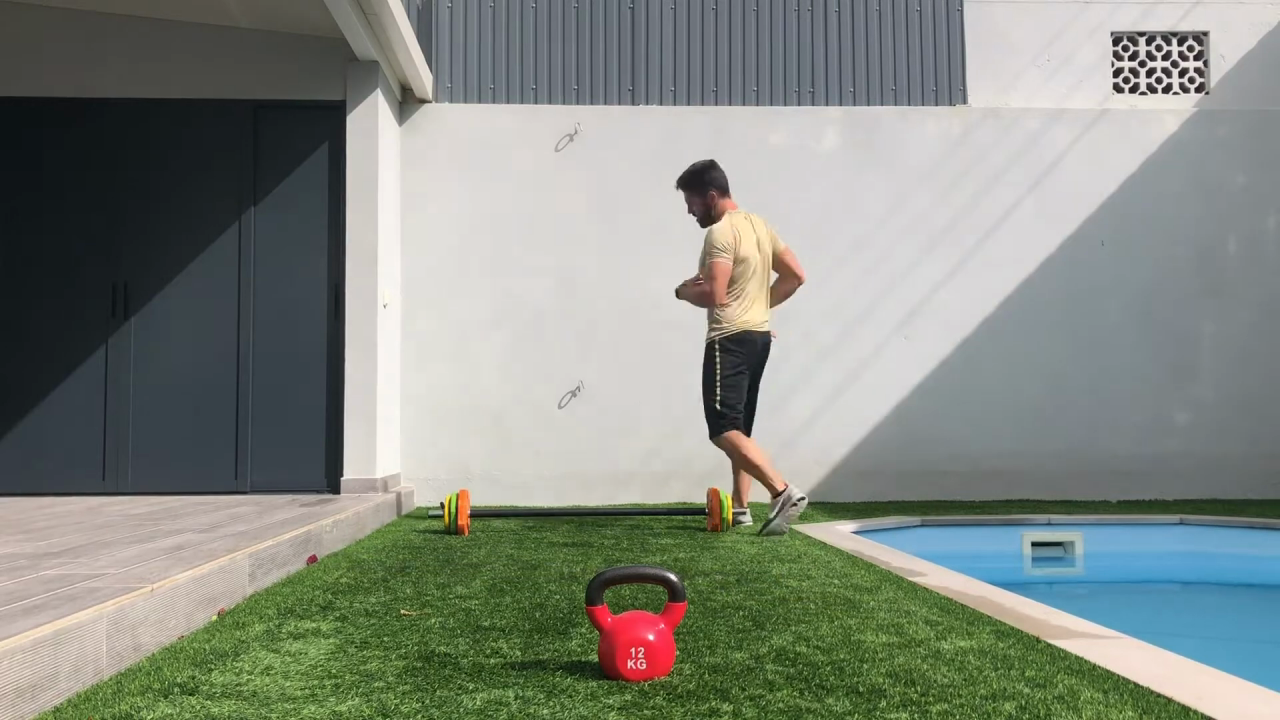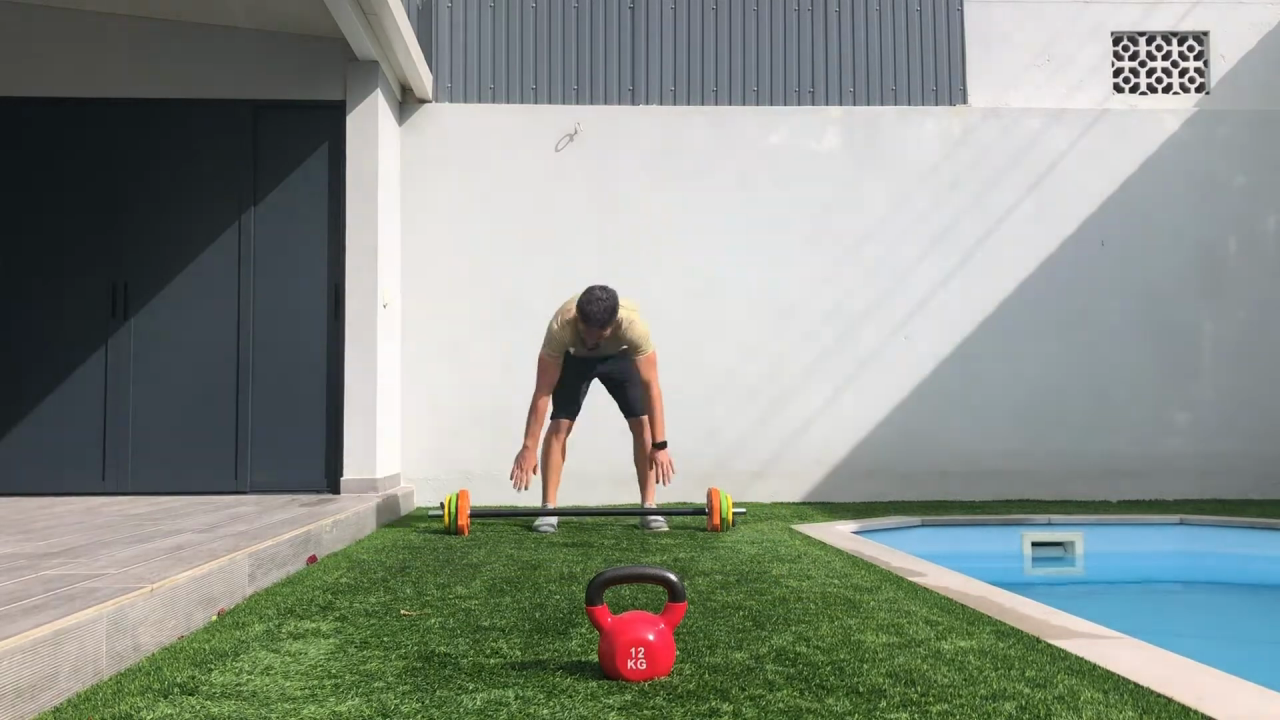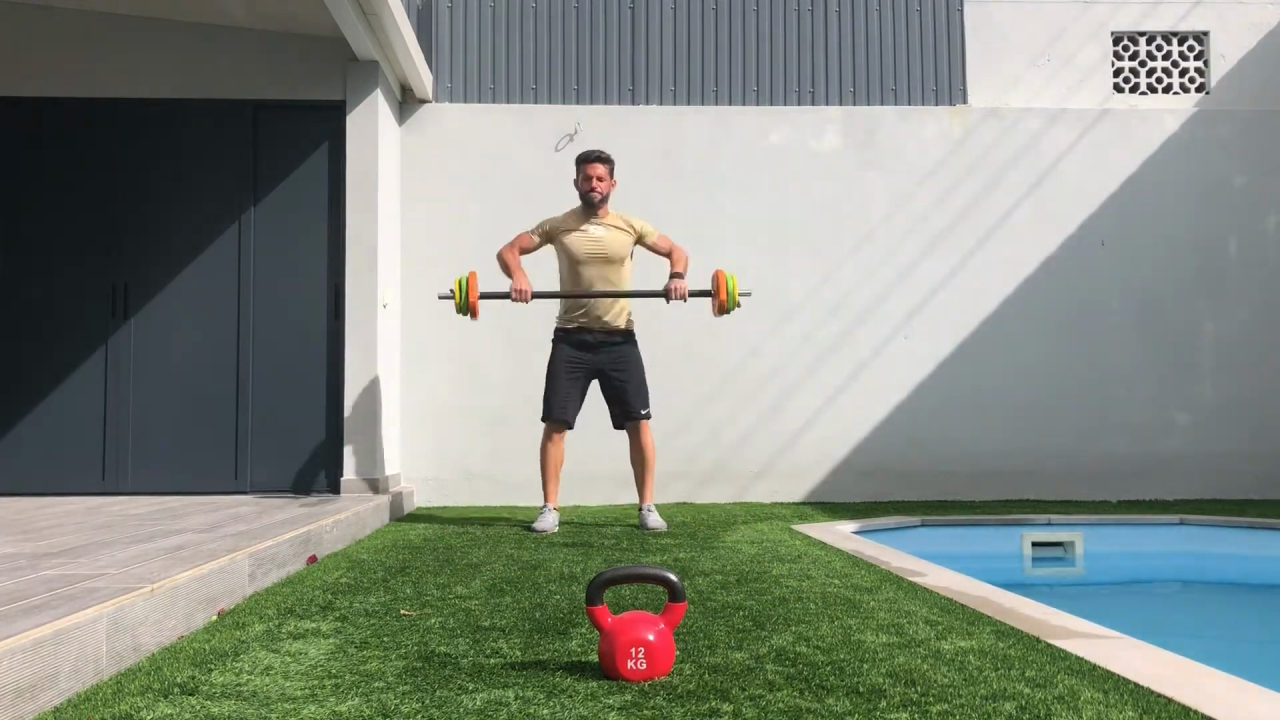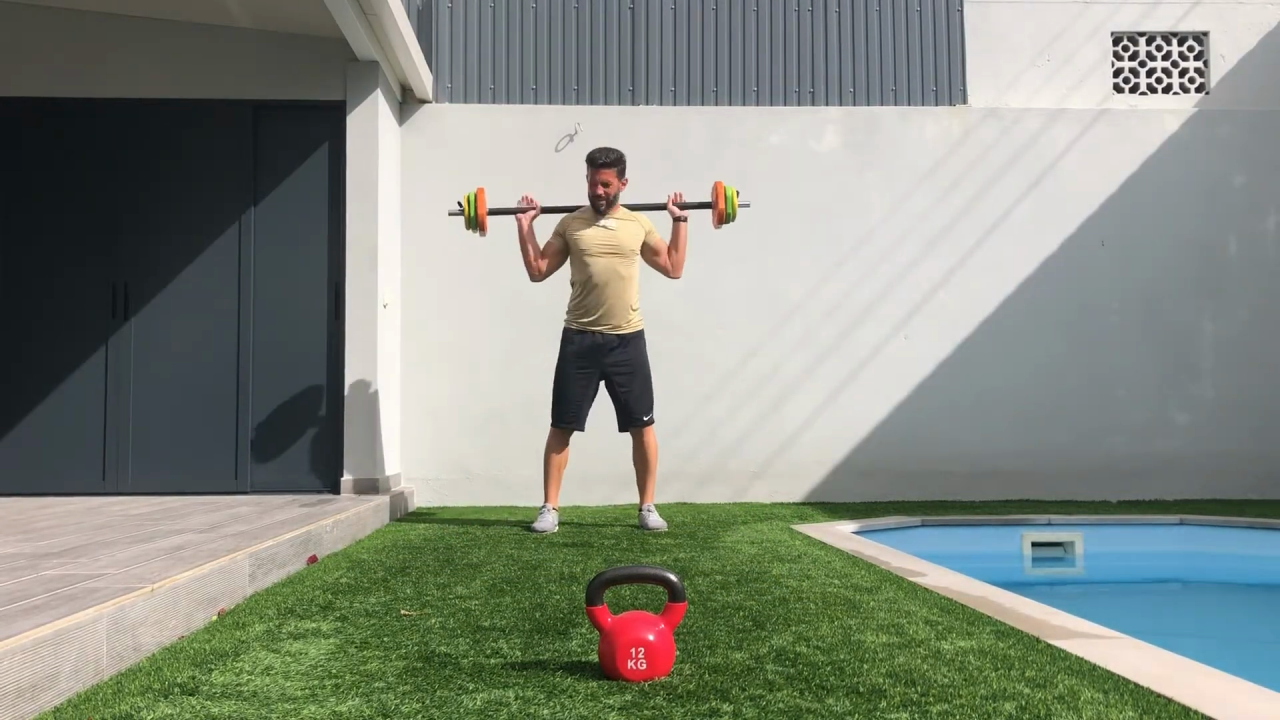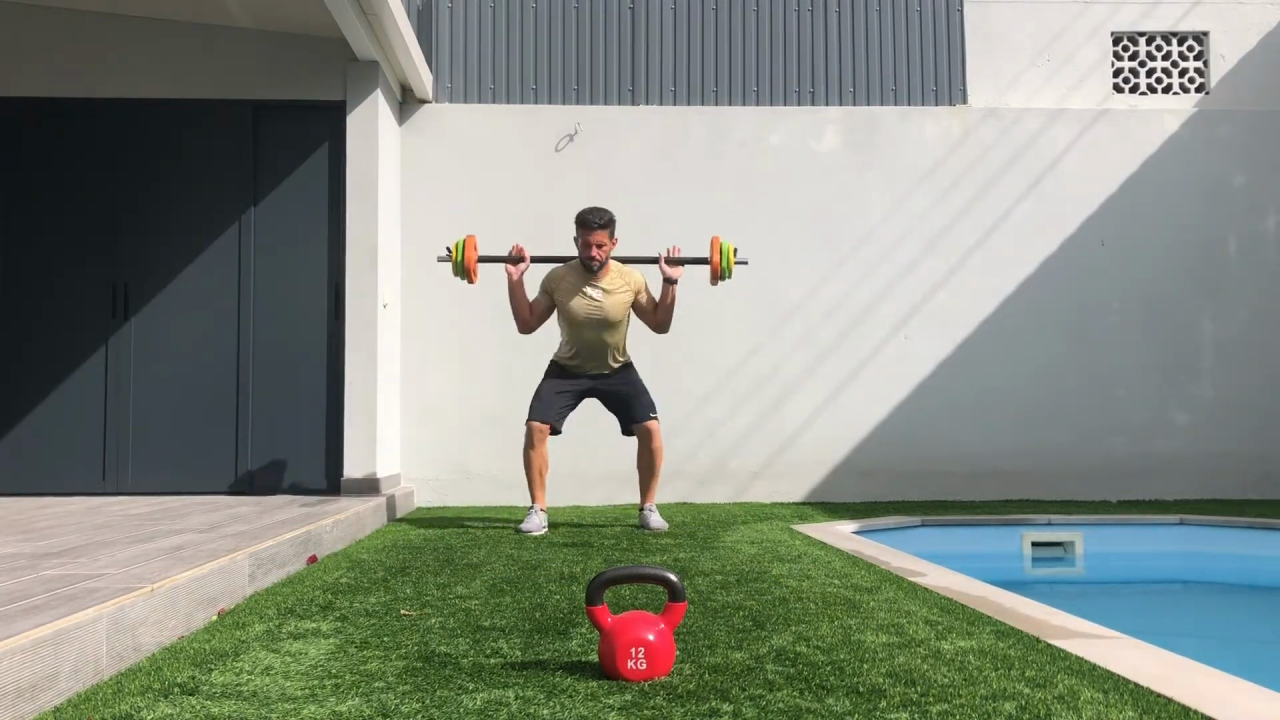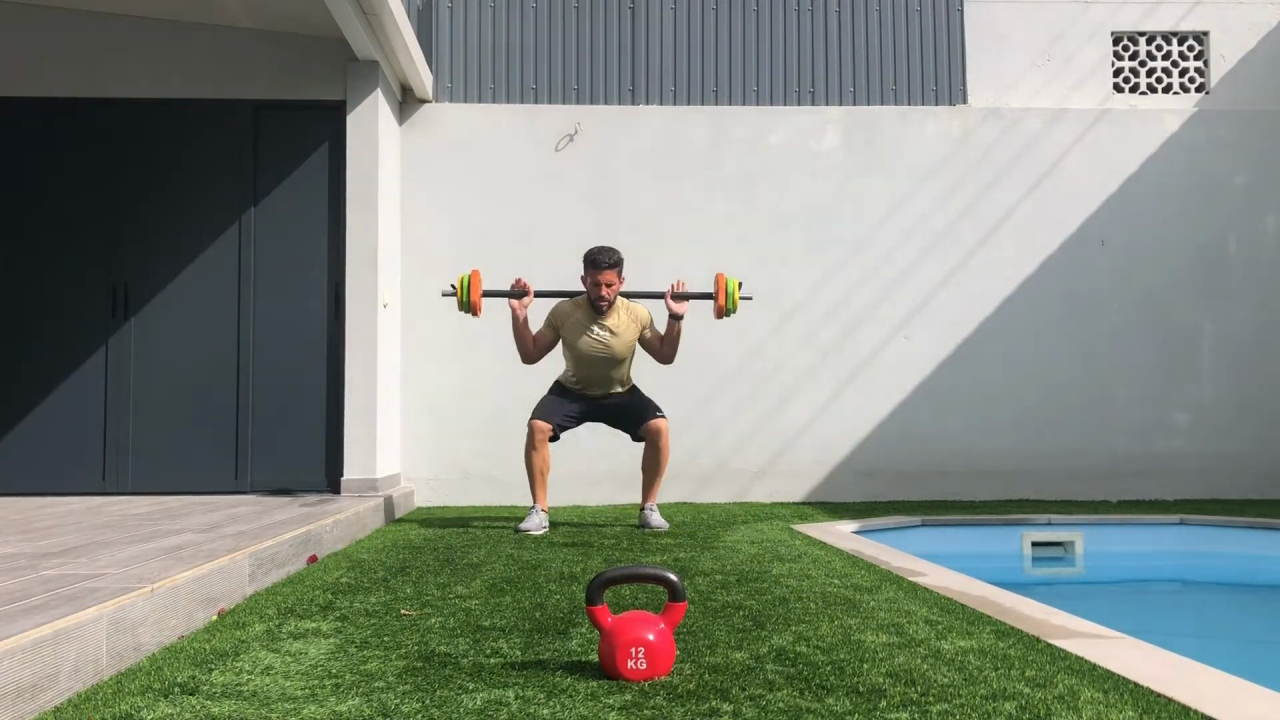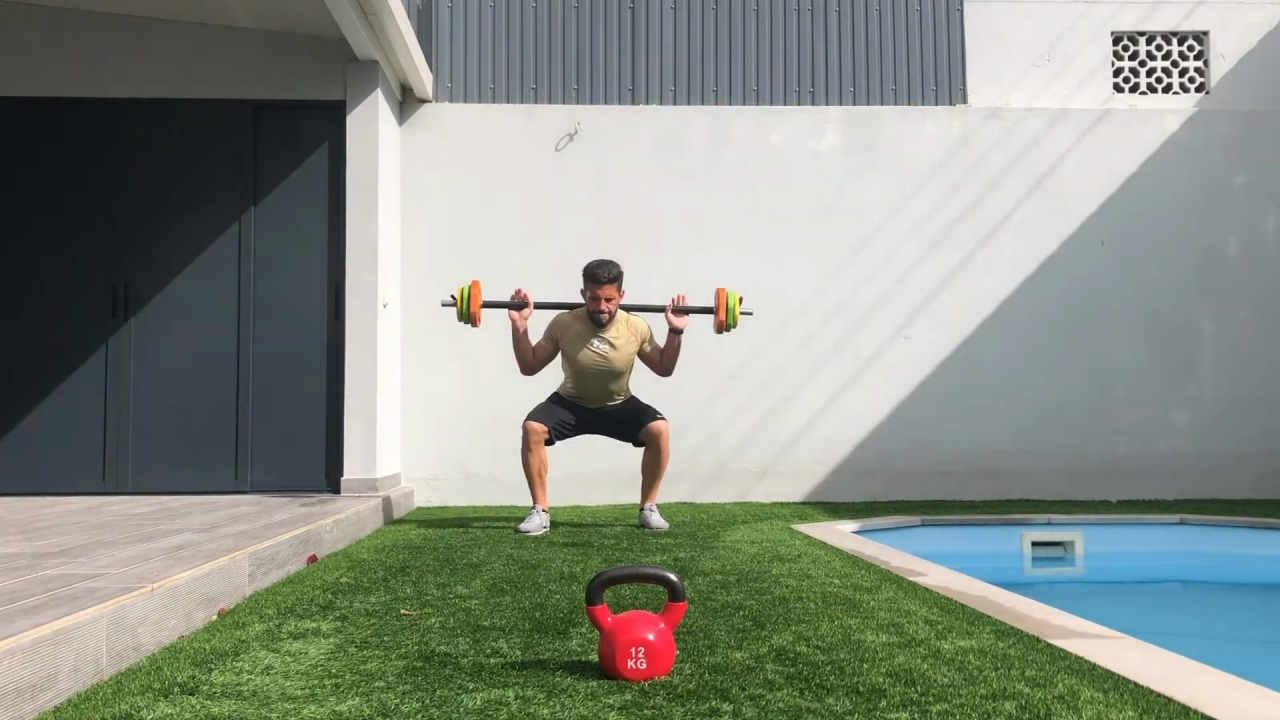
dt=0.7s
person 1, frame 1
left shoulder: (719, 233)
right shoulder: (757, 225)
left elbow: (715, 295)
right elbow: (796, 275)
left wrist: (684, 291)
left hip: (730, 341)
right hip: (757, 337)
left knee: (726, 431)
right knee: (740, 426)
left ankle: (782, 492)
right ankle: (740, 508)
person 1, frame 2
left shoulder: (631, 322)
right shoulder: (562, 324)
left elbow: (650, 384)
right elbow: (542, 393)
left wrist: (660, 446)
right wrist: (528, 447)
left hip: (618, 353)
right hip: (572, 354)
left knee: (640, 420)
right knee: (560, 424)
left ankle: (648, 506)
right ankle: (549, 509)
person 1, frame 3
left shoulder: (629, 225)
right shoulder: (558, 225)
left elbow: (677, 252)
right elbow: (507, 252)
left wrist: (677, 277)
right wrist: (517, 280)
left hip: (618, 339)
right hip: (570, 340)
left knee: (639, 423)
right knee: (555, 424)
left ankle: (647, 508)
right ankle: (550, 508)
person 1, frame 4
left shoulder: (640, 224)
right shoulder: (570, 224)
left elbow: (674, 268)
right elbow: (537, 271)
left wrist: (679, 220)
right wrist: (525, 224)
left hip: (627, 339)
right hip: (579, 339)
left knee: (642, 426)
right knee: (561, 427)
left ankle: (647, 507)
right ankle: (549, 508)
person 1, frame 5
left shoulder: (630, 279)
right shoulder: (558, 279)
left elbow: (660, 325)
right elbow: (526, 325)
left wrist: (670, 285)
right wrist: (516, 282)
left hip: (616, 370)
right hip: (568, 370)
left knee: (650, 428)
right knee: (536, 427)
left ankle: (648, 507)
right ankle: (539, 510)
person 1, frame 6
left shoulder: (636, 315)
right shoulder: (564, 313)
left elbow: (665, 356)
right elbow: (530, 355)
left wrist: (674, 319)
right wrist: (520, 316)
left hip: (621, 394)
right hip: (572, 392)
left knee: (659, 428)
right knee: (537, 428)
left ankle: (649, 508)
right ankle: (539, 511)
person 1, frame 7
left shoulder: (636, 328)
right shoulder: (563, 323)
left elbow: (664, 368)
right elbow: (529, 366)
left wrist: (676, 331)
right wrist: (518, 326)
left hip: (619, 405)
right hip: (571, 404)
left knee: (659, 430)
right knee: (533, 429)
left ankle: (648, 509)
right ankle: (540, 513)
